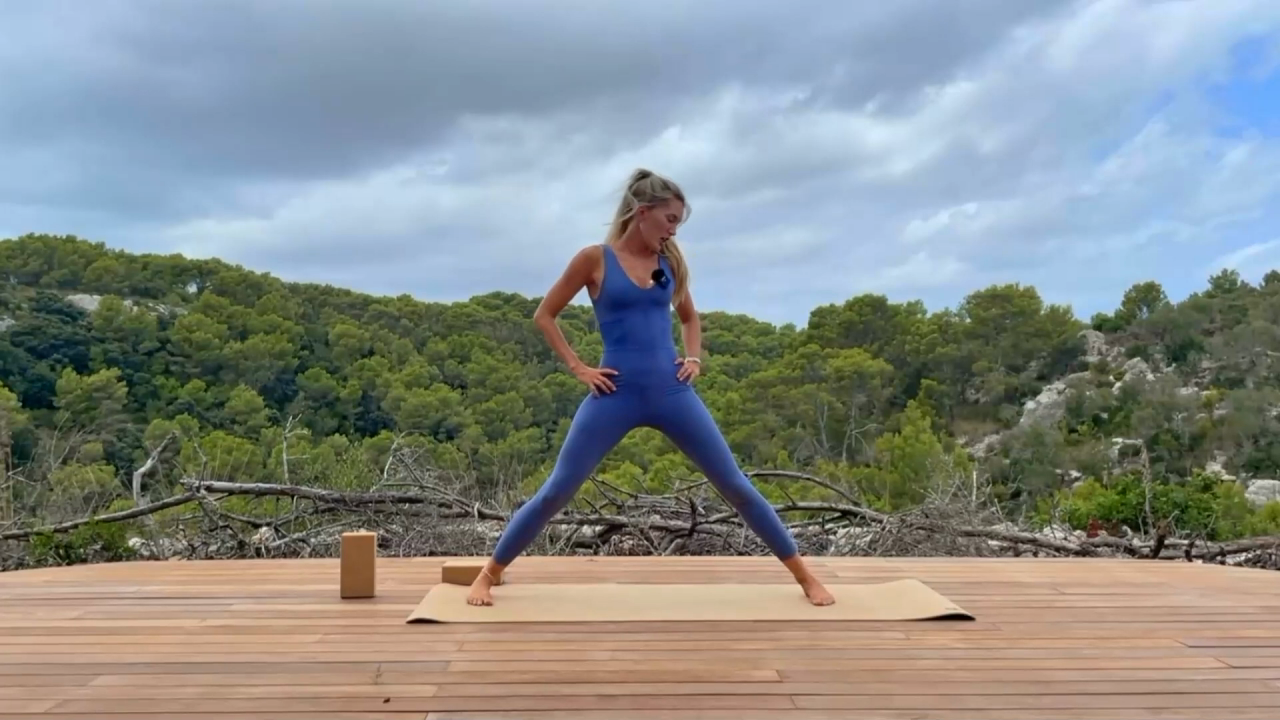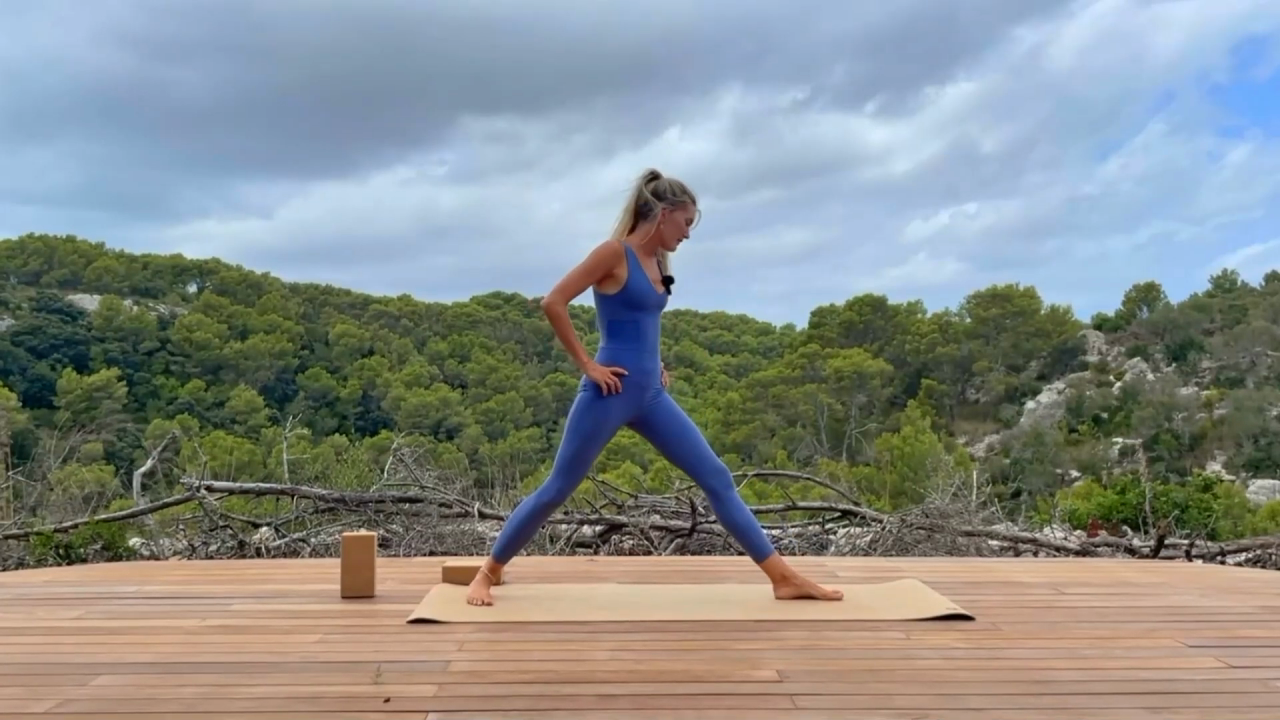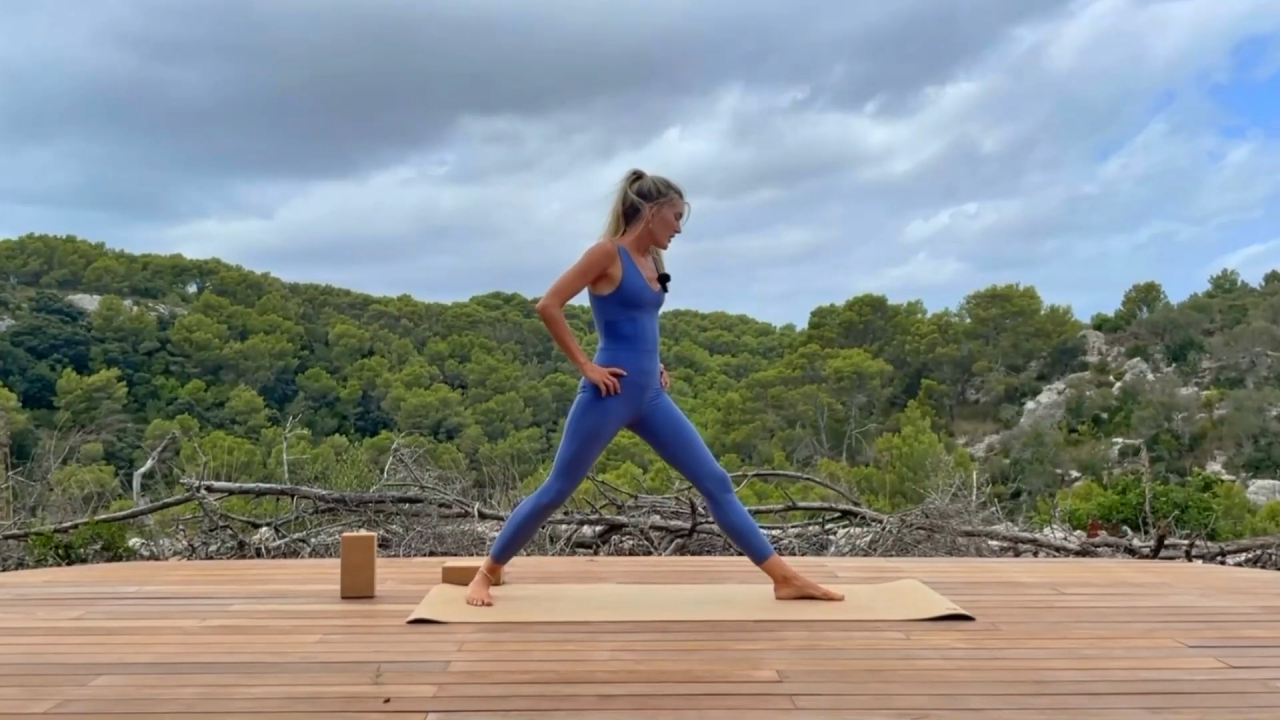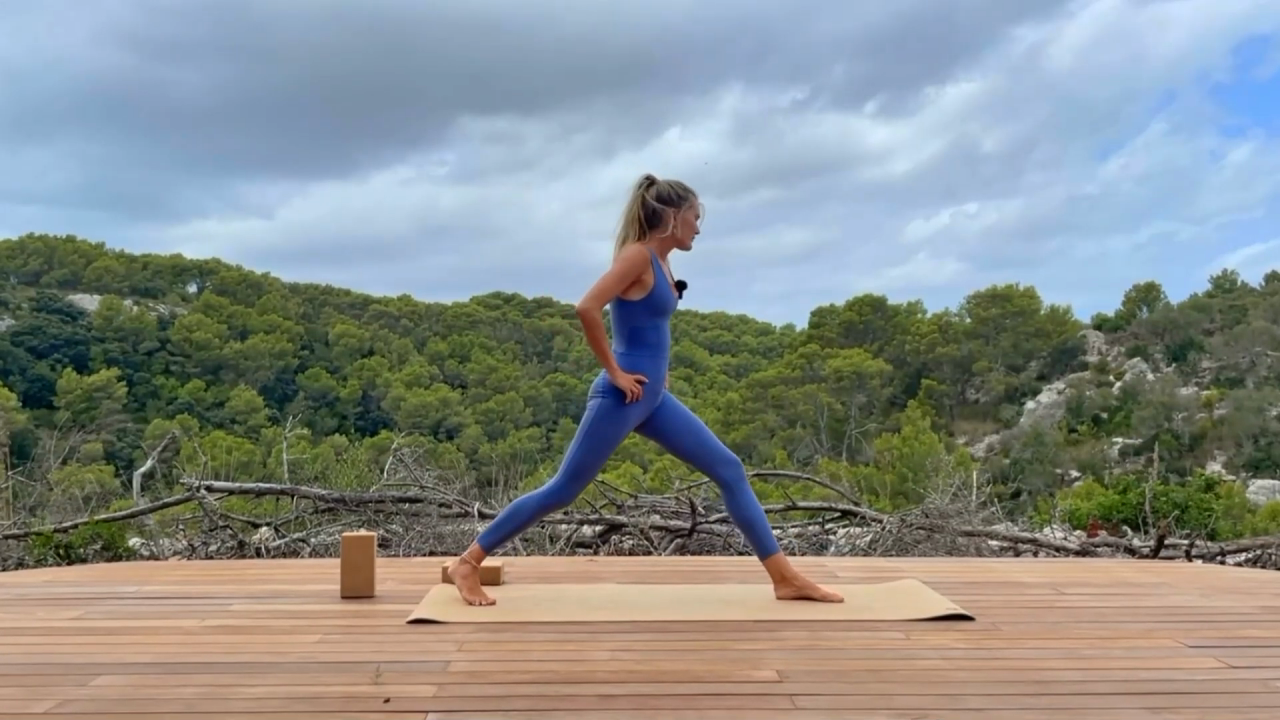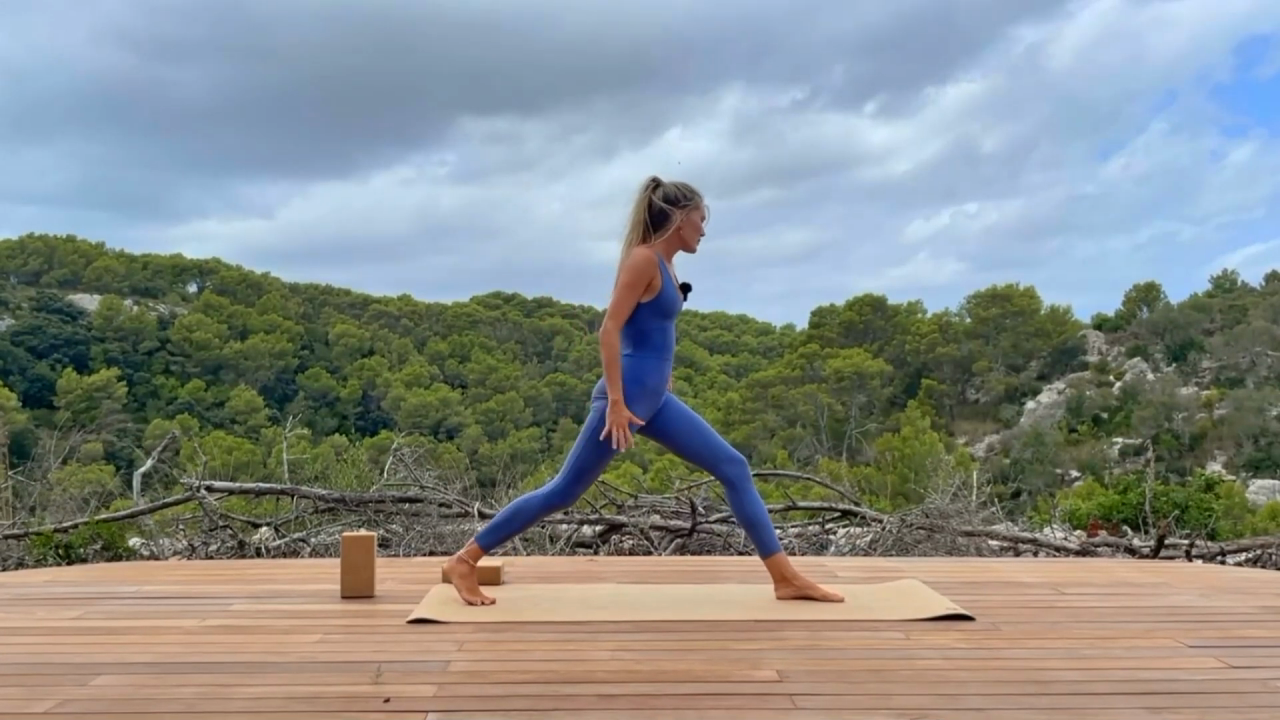
dt=1s
person 1, frame 1
left shoulder: (670, 261)
right shoulder: (595, 258)
left elbow: (689, 317)
right elbow: (544, 315)
left wrist: (693, 358)
right wrist: (578, 368)
left hip: (672, 391)
right hip: (615, 394)
left knee: (736, 486)
right knee: (556, 492)
left ankle: (803, 576)
right ankle: (488, 574)
person 1, frame 2
left shoulder: (657, 261)
right shoulder: (614, 252)
right elbow: (553, 303)
right wrist: (586, 364)
left hip: (651, 394)
right hip: (611, 392)
left knee: (717, 478)
right knee: (557, 489)
left ankle: (784, 578)
right ankle: (487, 574)
person 1, frame 3
left shoulder: (651, 260)
right shoulder: (608, 252)
right elbow: (548, 305)
right wrist: (585, 365)
left hip: (650, 395)
right hip: (609, 394)
left knee: (716, 482)
right knee: (556, 490)
left ankle: (785, 578)
right ankle: (484, 575)
person 1, frame 4
left shoulder: (658, 262)
right shoulder: (637, 255)
right elbow: (587, 308)
right wrist: (614, 372)
left hip: (652, 397)
right hip: (621, 397)
left knee: (729, 470)
right knee: (562, 491)
left ankle: (785, 578)
right ankle: (468, 564)
person 1, frame 5
left shoulder: (662, 263)
right shoulder: (643, 257)
right elbow: (609, 331)
right wrist: (615, 403)
left hip: (654, 397)
right hip: (629, 396)
left knee: (734, 468)
right knee: (563, 492)
left ankle: (786, 578)
right ankle: (464, 561)
